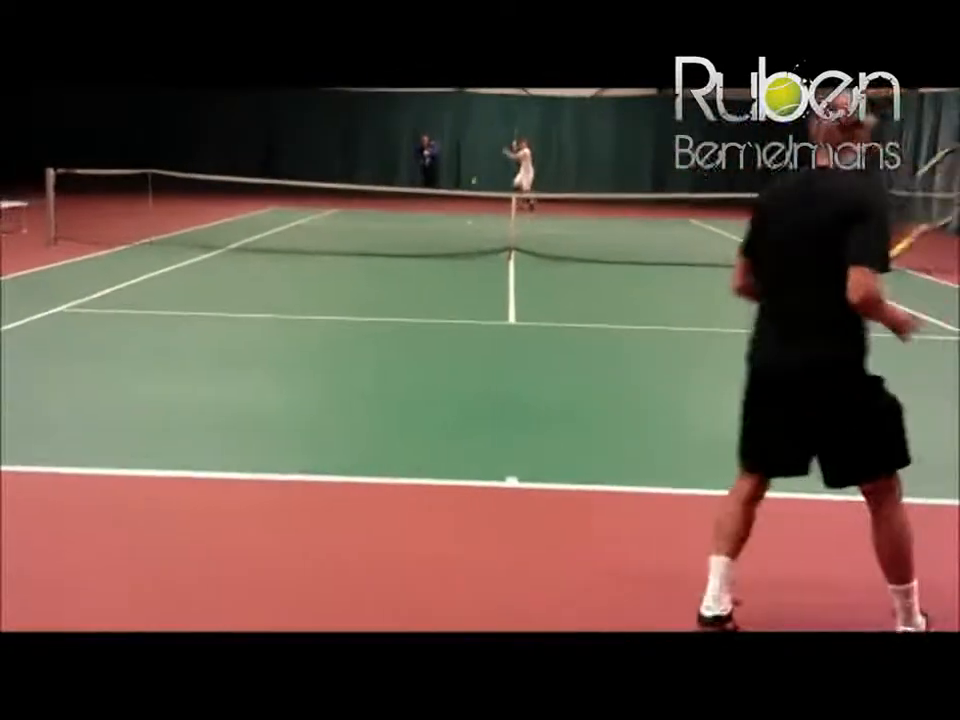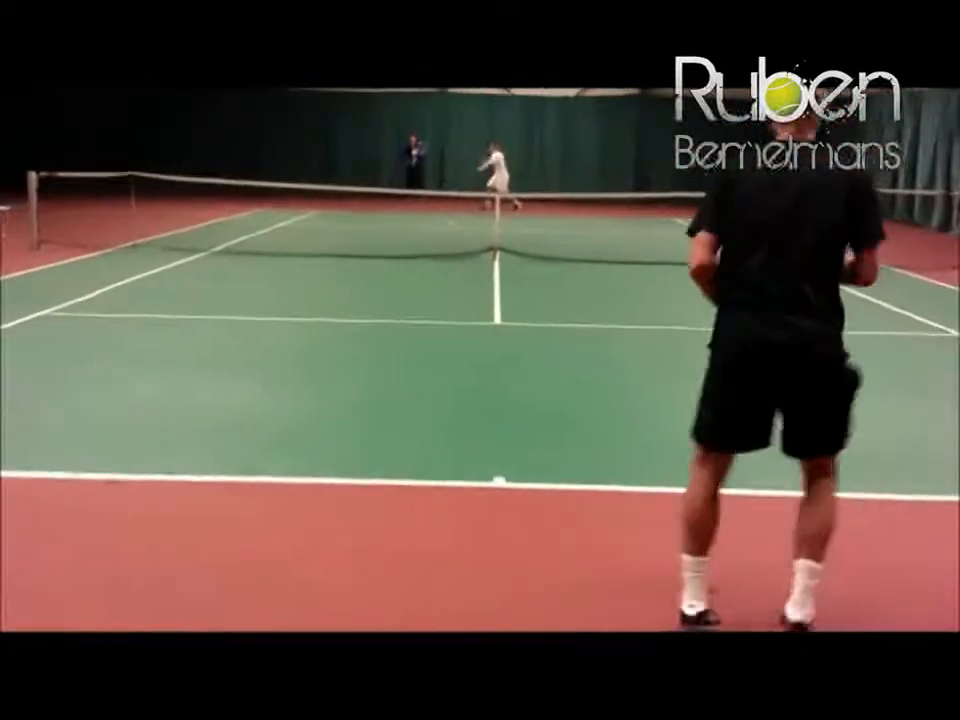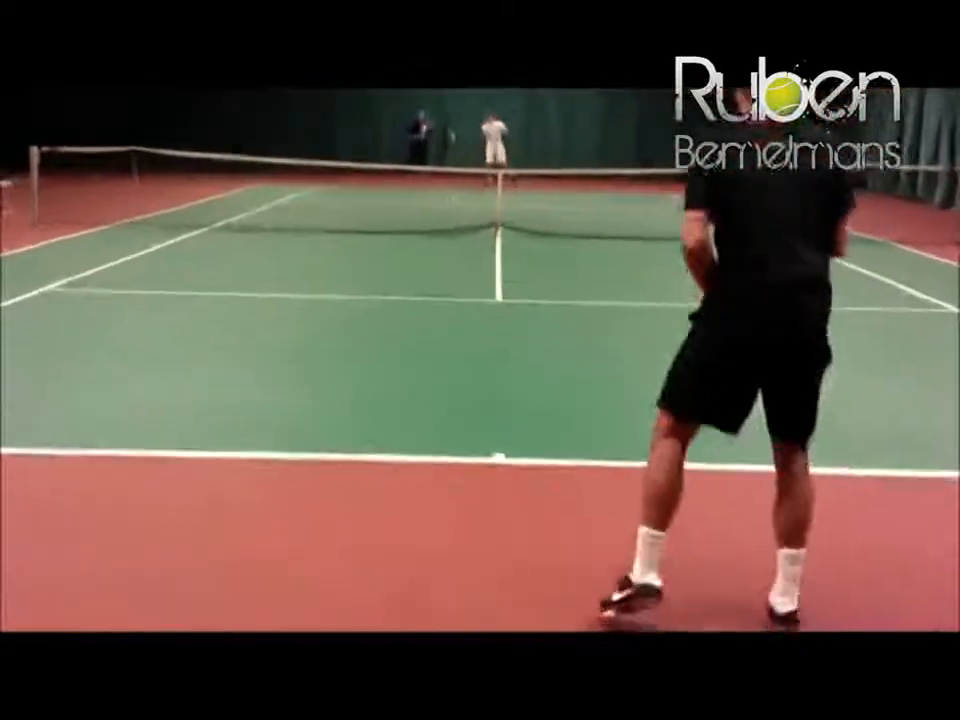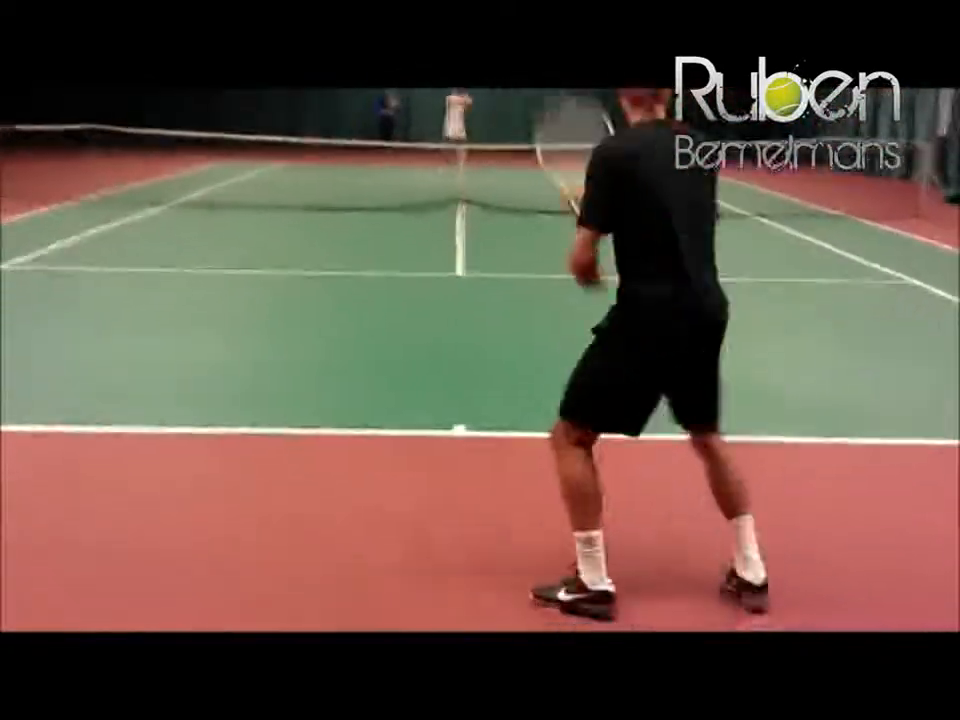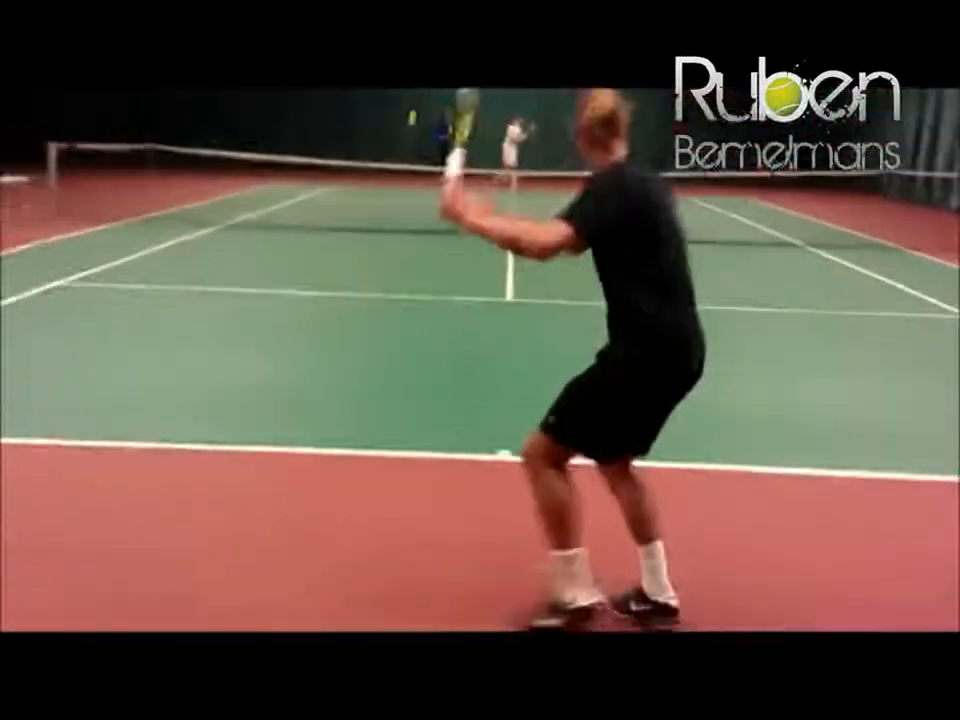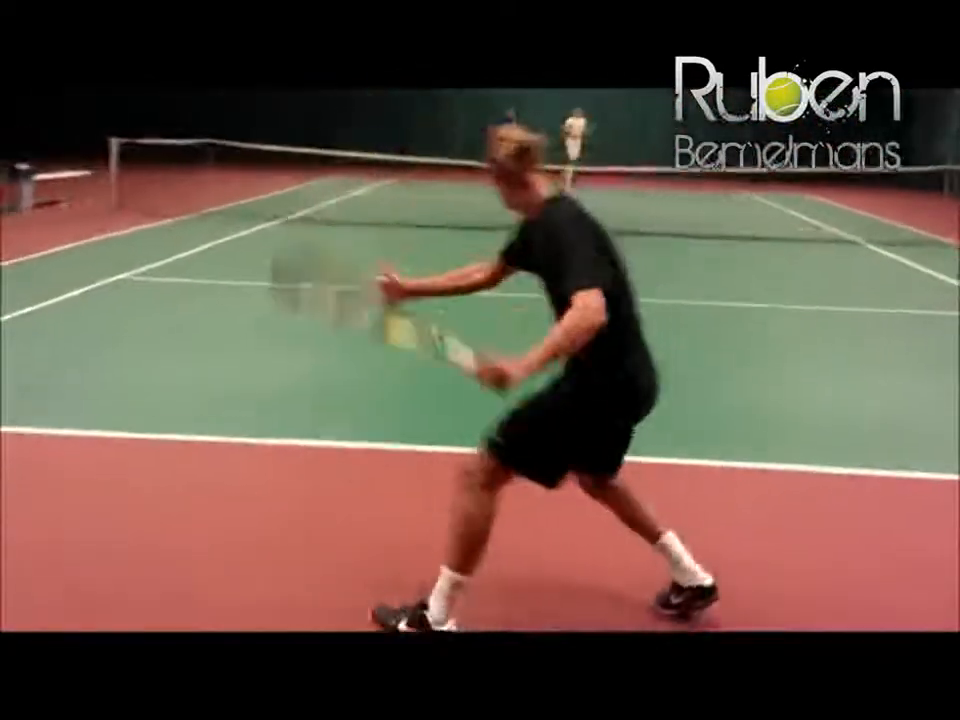
dt=0.3s
person 1, frame 1
left shoulder: (774, 195)
right shoulder: (865, 197)
left elbow: (743, 281)
right elbow: (861, 294)
right wrist: (894, 318)
left hip: (770, 364)
right hip: (834, 368)
left knee: (749, 482)
right knee: (884, 493)
left ankle: (714, 605)
right ankle: (910, 623)
person 1, frame 2
left shoulder: (735, 174)
right shoulder: (850, 178)
left elbow: (700, 264)
right elbow: (866, 272)
left hip: (741, 339)
right hip: (813, 342)
left knee: (708, 465)
right knee: (820, 476)
left ankle: (694, 605)
right ankle: (801, 611)
person 1, frame 3
left shoulder: (718, 148)
right shoulder: (820, 148)
left elbow: (695, 241)
right elbow: (837, 242)
left wrist: (717, 291)
left hip: (736, 312)
right hip: (803, 317)
left knee: (670, 432)
right knee: (792, 457)
left ankle: (644, 576)
right ankle: (785, 600)
person 1, frame 4
left shoulder: (613, 152)
left elbow: (582, 259)
left wrist: (585, 274)
left hip: (645, 318)
right hip: (705, 311)
left knee: (570, 437)
right knee: (707, 438)
left ankle: (593, 582)
right ankle: (751, 571)
person 1, frame 5
left shoulder: (614, 185)
right shoulder: (638, 183)
left elbow: (550, 242)
right elbow: (556, 238)
left wrist: (470, 216)
right wrist: (494, 219)
left hip: (648, 352)
right hip: (673, 350)
left knee: (541, 456)
right knee: (612, 460)
left ankle: (575, 598)
right ankle: (657, 594)
person 1, frame 6
left shoulder: (560, 228)
right shoulder: (540, 224)
left elbow: (590, 314)
right elbow: (487, 274)
left wrist: (524, 364)
right wrist: (413, 288)
left hip: (603, 380)
right hip: (625, 377)
left knee: (478, 477)
right knee: (597, 479)
left ankle: (436, 615)
right ankle: (692, 579)
